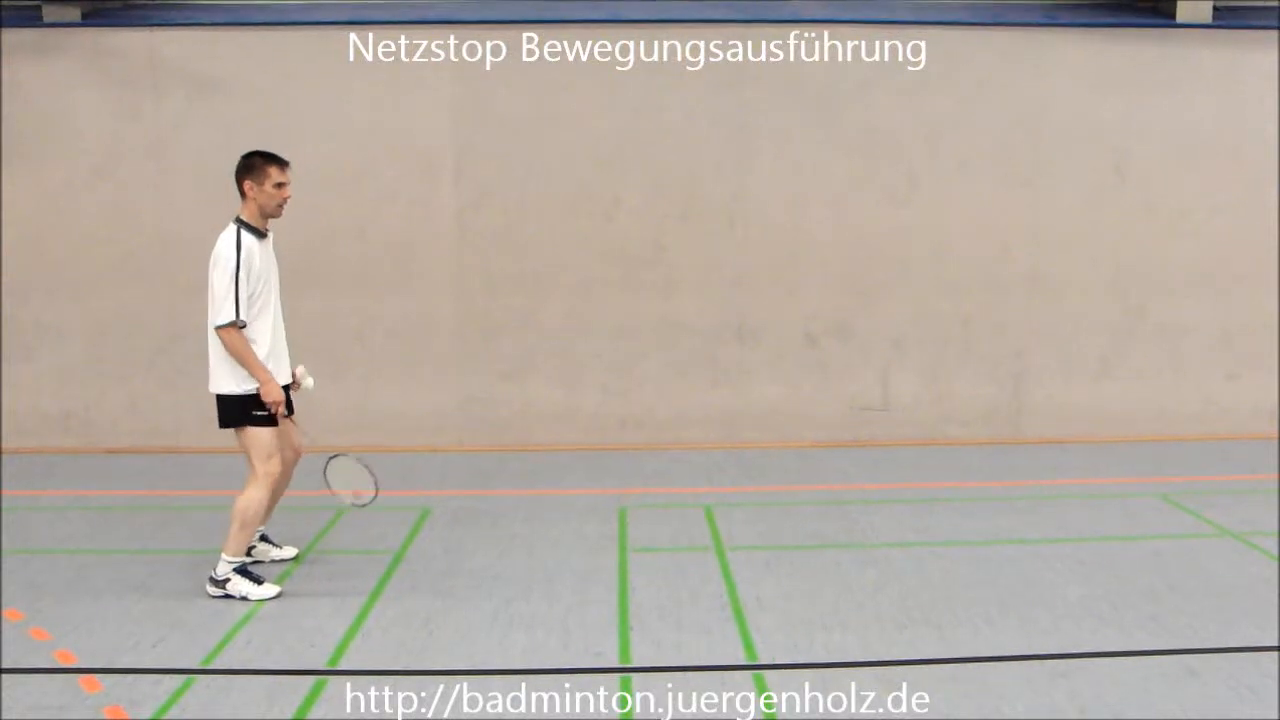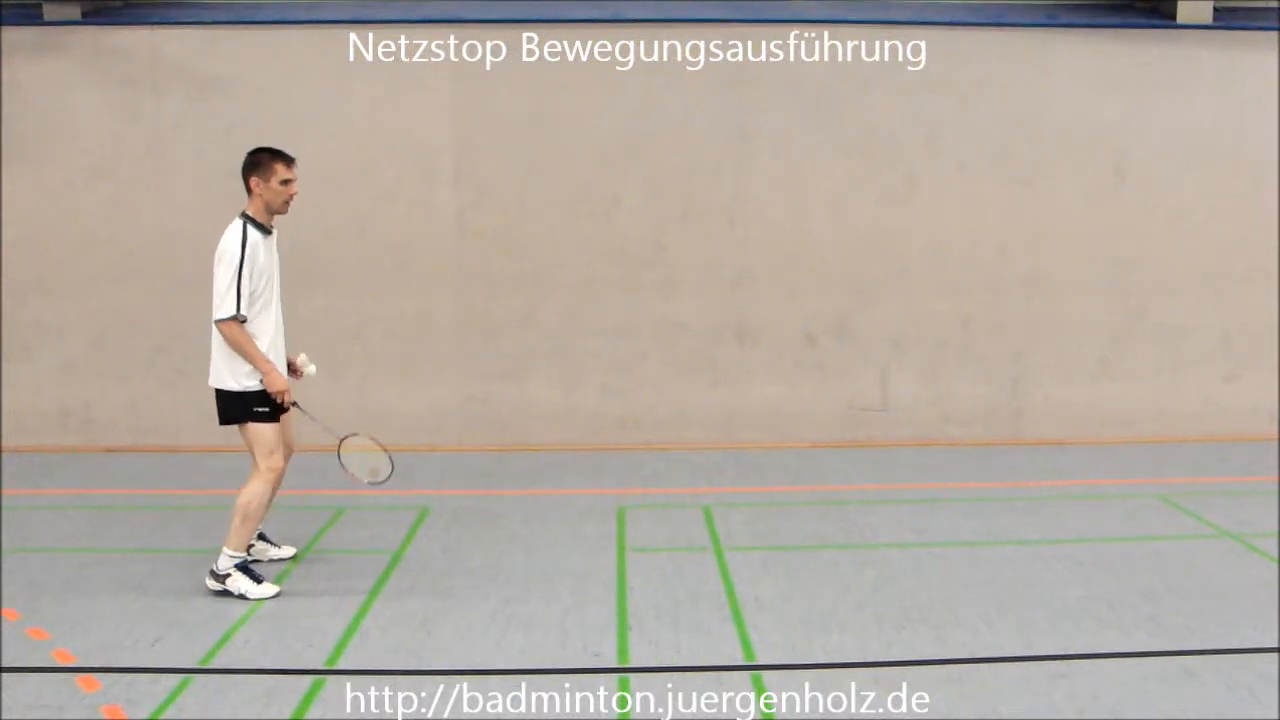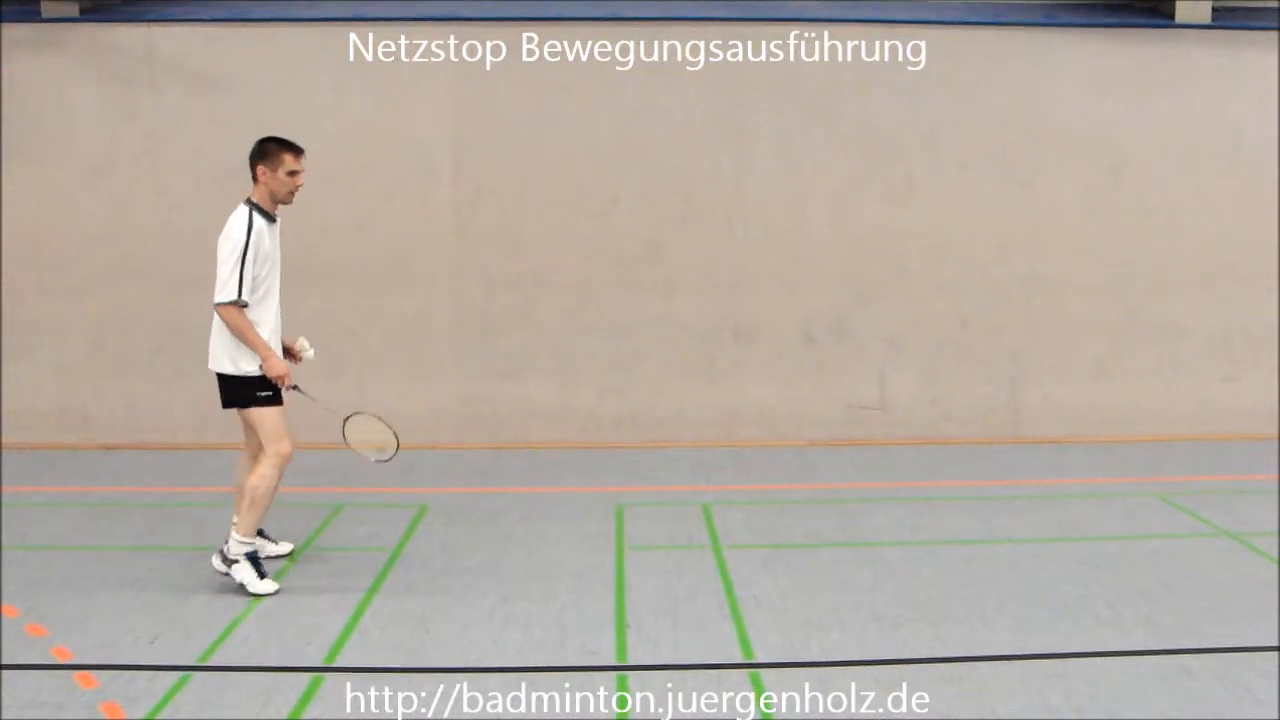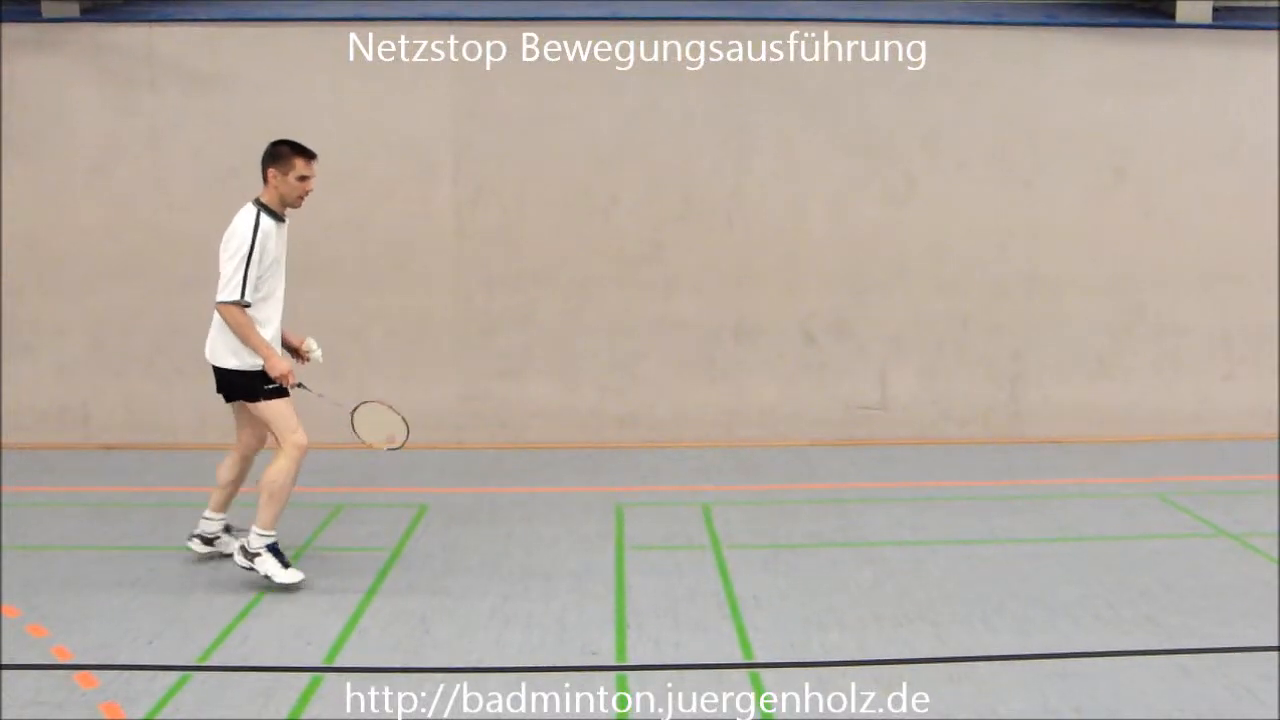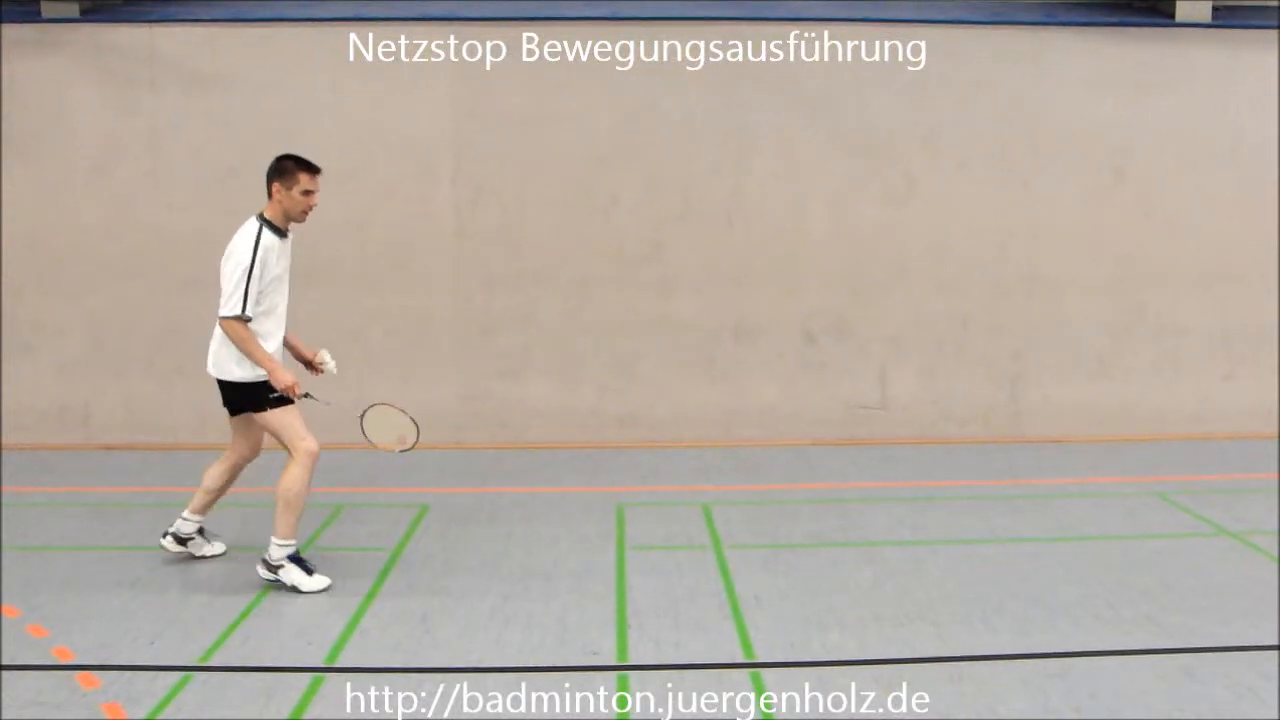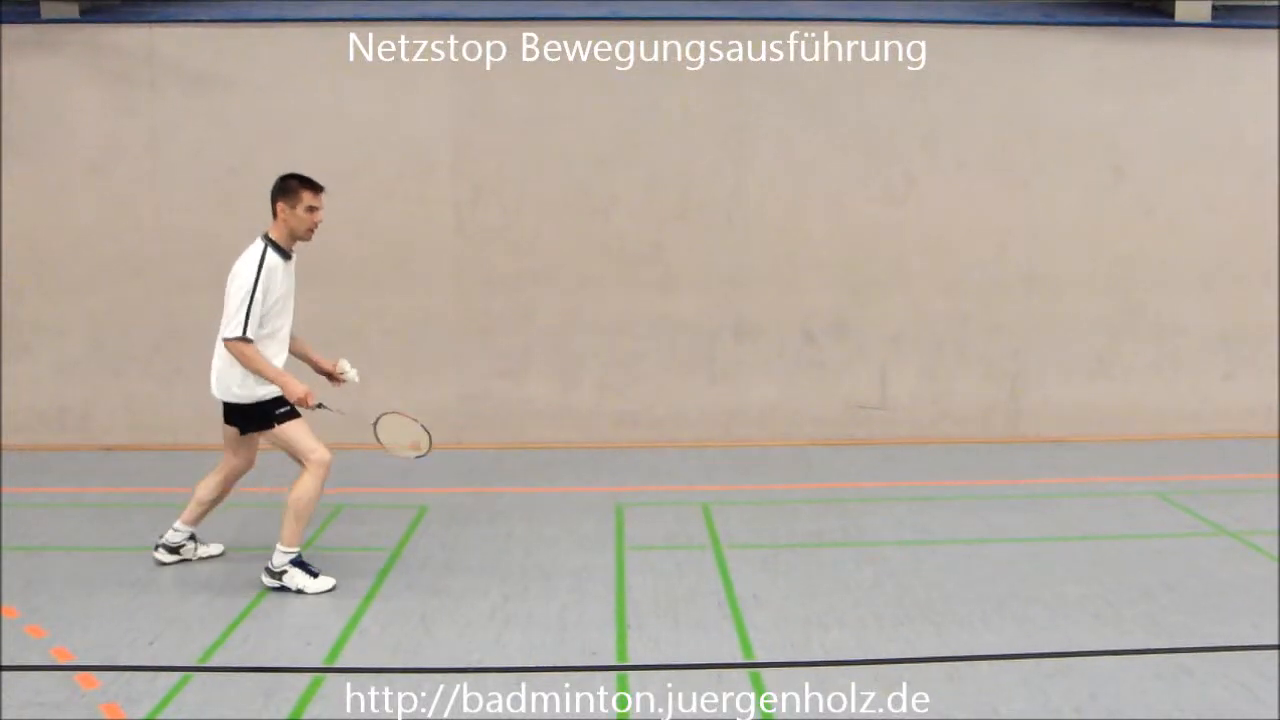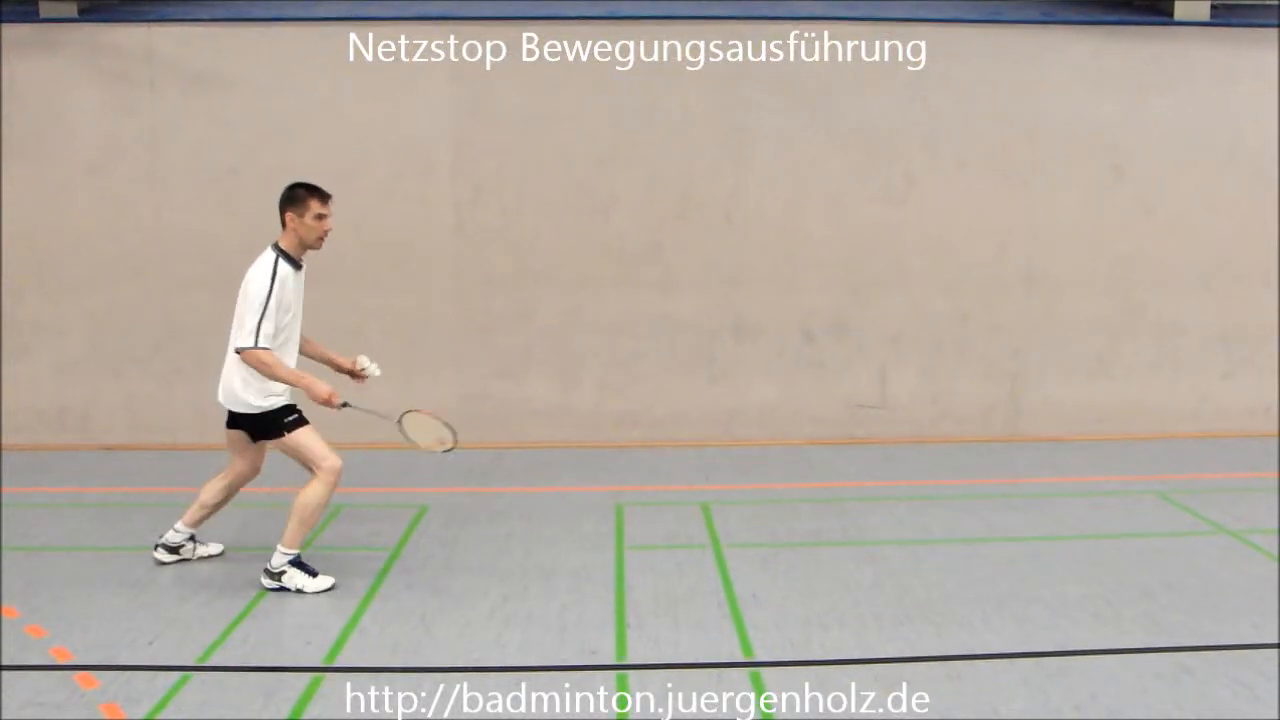
dt=0.3s
person 1, frame 1
left shoulder: (262, 239)
right shoulder: (234, 247)
right elbow: (226, 326)
left wrist: (280, 369)
right wrist: (264, 380)
left hip: (268, 377)
right hip: (245, 385)
left knee: (289, 453)
right knee: (267, 470)
left ankle: (253, 538)
right ankle: (227, 571)
person 1, frame 2
left shoulder: (266, 235)
right shoulder: (240, 242)
right elbow: (225, 321)
left wrist: (280, 357)
right wrist: (268, 370)
left hip: (262, 372)
right hip: (245, 379)
left knee: (281, 451)
right knee: (270, 466)
left ankle: (249, 537)
right ankle: (227, 567)
person 1, frame 3
left shoulder: (267, 222)
right shoulder: (245, 228)
right elbow: (226, 305)
left wrist: (278, 341)
right wrist: (267, 355)
left hip: (255, 360)
right hip: (245, 364)
left knee: (258, 448)
right knee: (278, 450)
left ankle: (244, 532)
right ankle: (236, 551)
person 1, frame 4
left shoulder: (275, 223)
right shoulder: (251, 228)
right elbow: (227, 304)
left wrist: (284, 338)
right wrist: (270, 355)
left hip: (251, 357)
right hip: (244, 360)
left knee: (249, 443)
right knee: (294, 443)
left ankle: (210, 530)
right ankle: (258, 545)
person 1, frame 5
left shoulder: (279, 238)
right shoulder: (253, 245)
right elbow: (230, 319)
left wrist: (296, 348)
right wrist: (273, 368)
left hip: (252, 368)
right hip: (248, 371)
left knee: (243, 451)
right knee: (304, 449)
left ankle: (186, 530)
right ankle: (280, 557)
person 1, frame 6
left shoulder: (283, 258)
right shoulder: (258, 265)
right elbow: (235, 340)
left wrist: (316, 361)
right wrist: (286, 382)
left hip: (245, 387)
right hip: (251, 389)
left knee: (236, 465)
right knee: (317, 460)
left ankle: (175, 539)
right ankle: (282, 564)
person 1, frame 7
left shoulder: (292, 267)
right shoulder: (270, 275)
right elbow: (250, 350)
left wrist: (335, 361)
right wrist: (308, 384)
left hip: (250, 394)
right hip: (260, 398)
left knee: (242, 470)
right knee: (328, 467)
left ankle: (176, 539)
right ankle: (282, 566)
